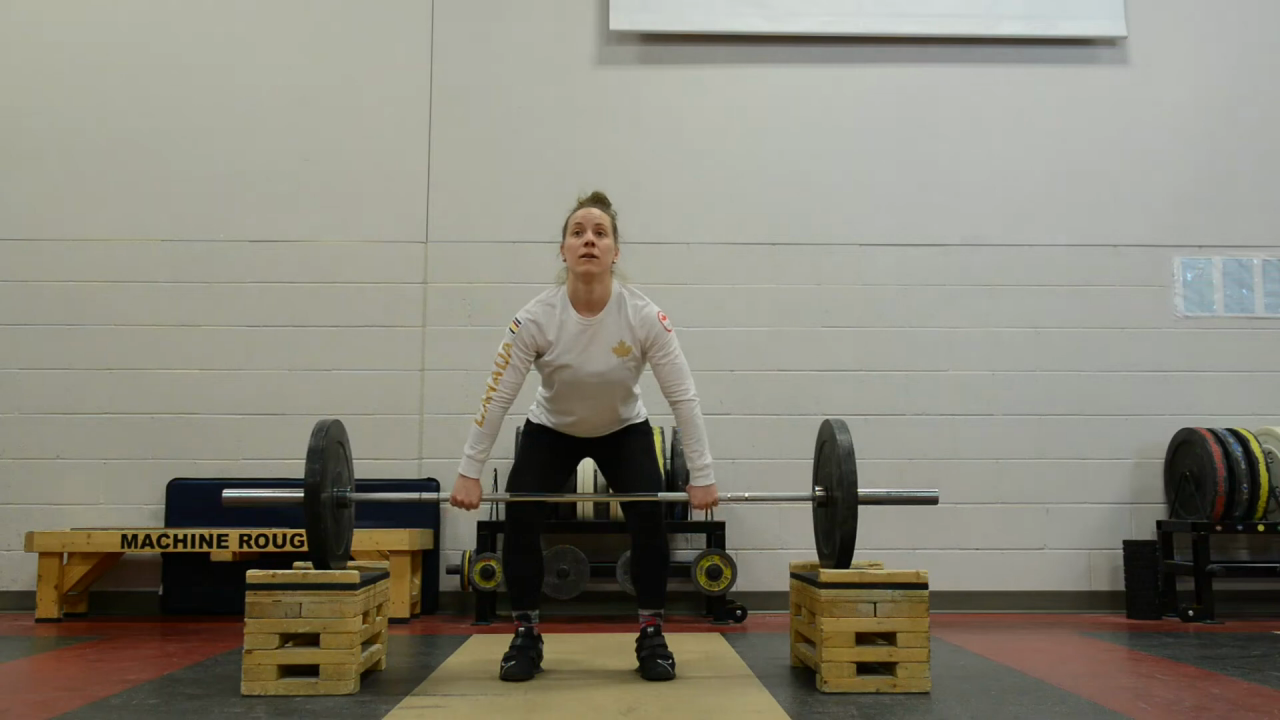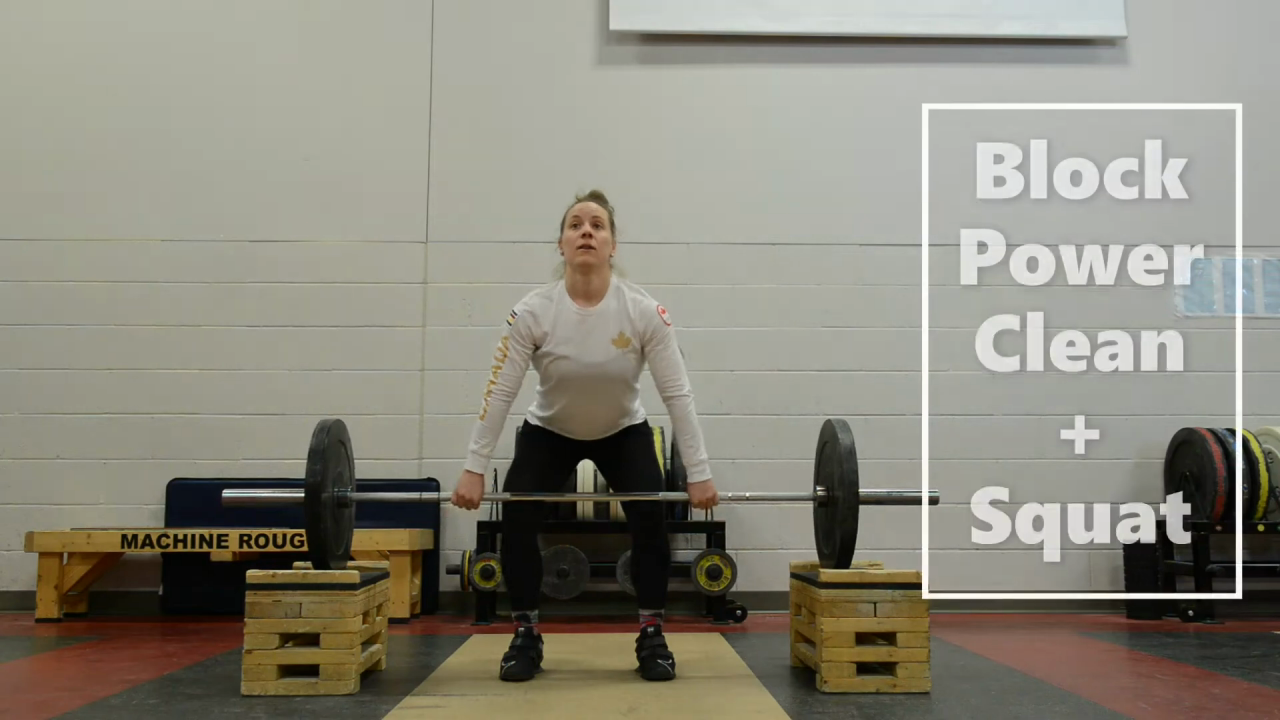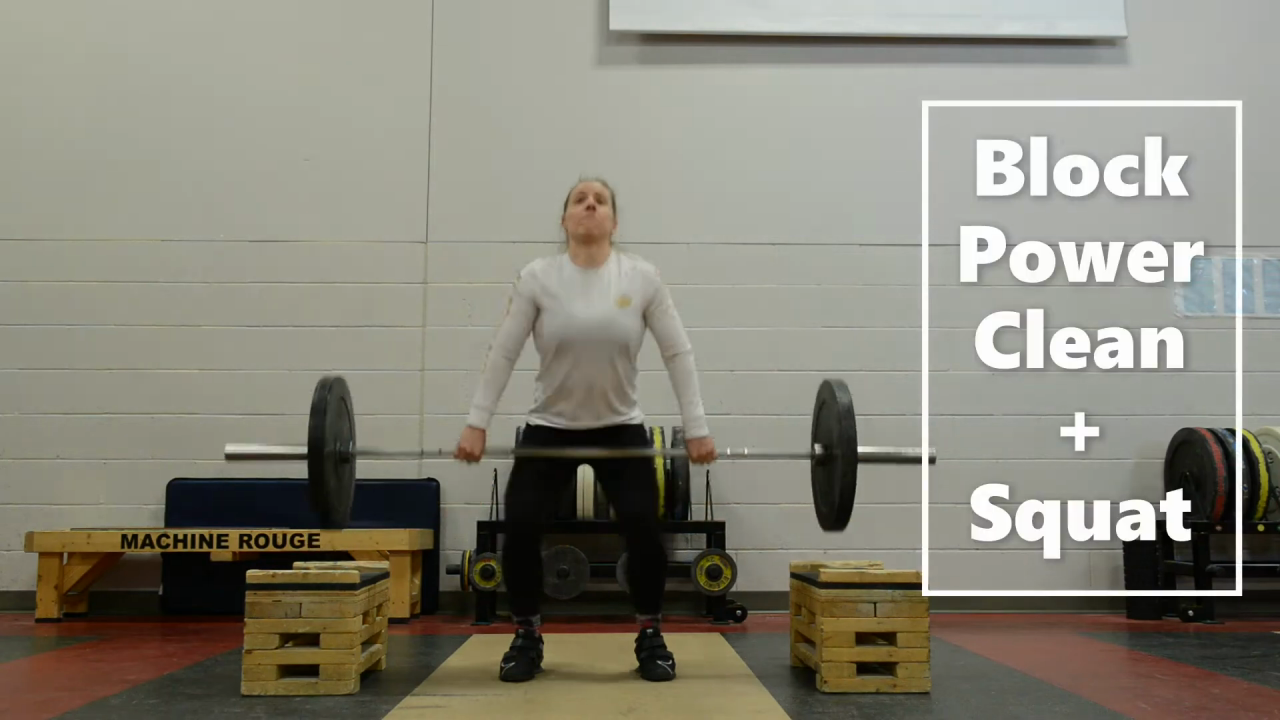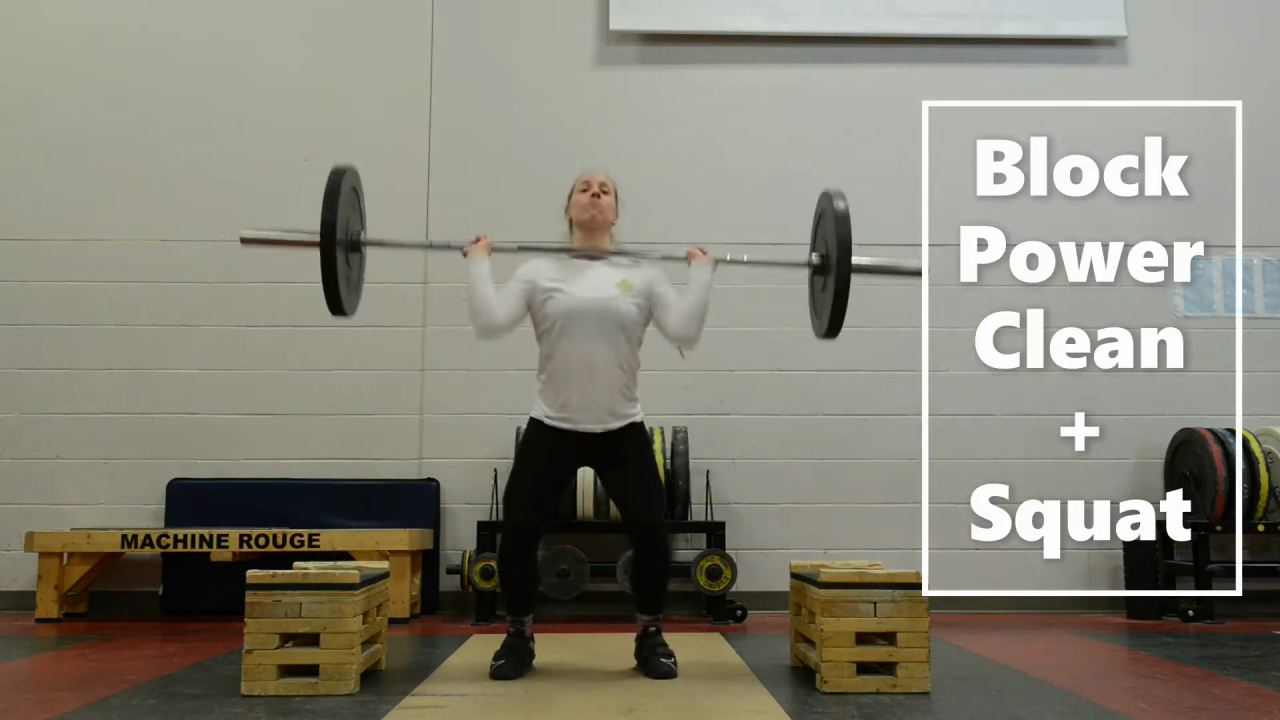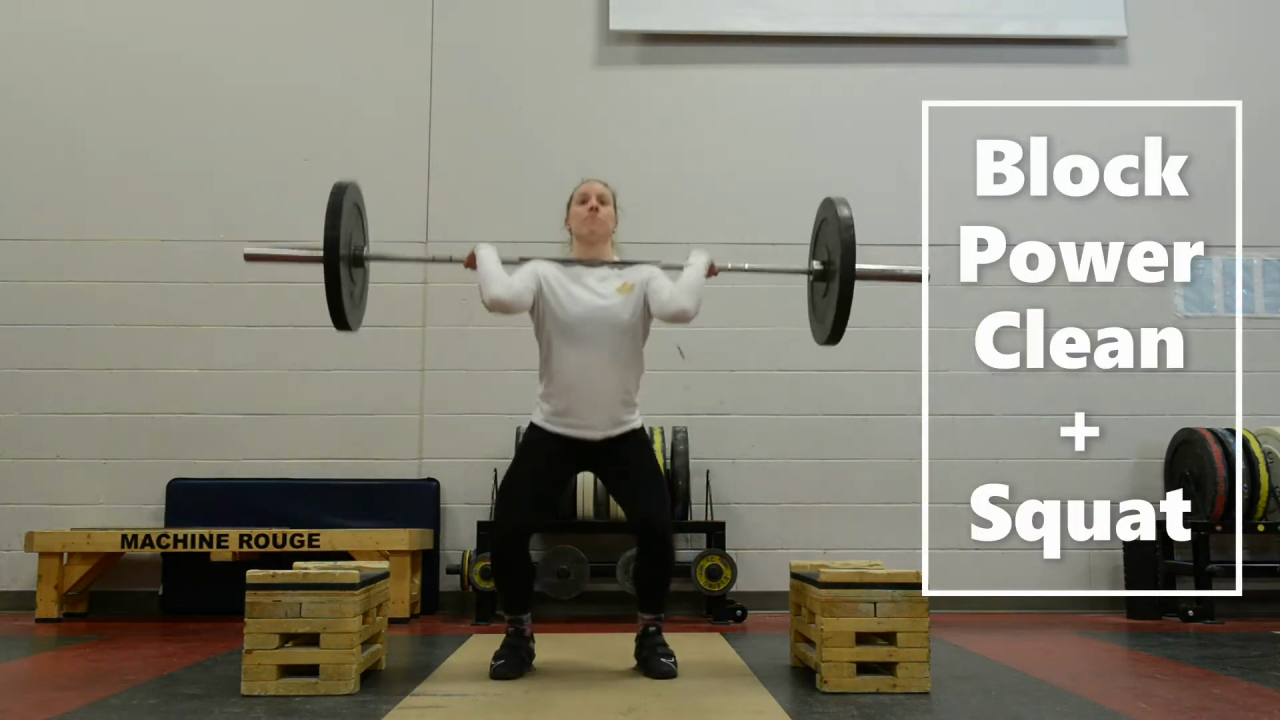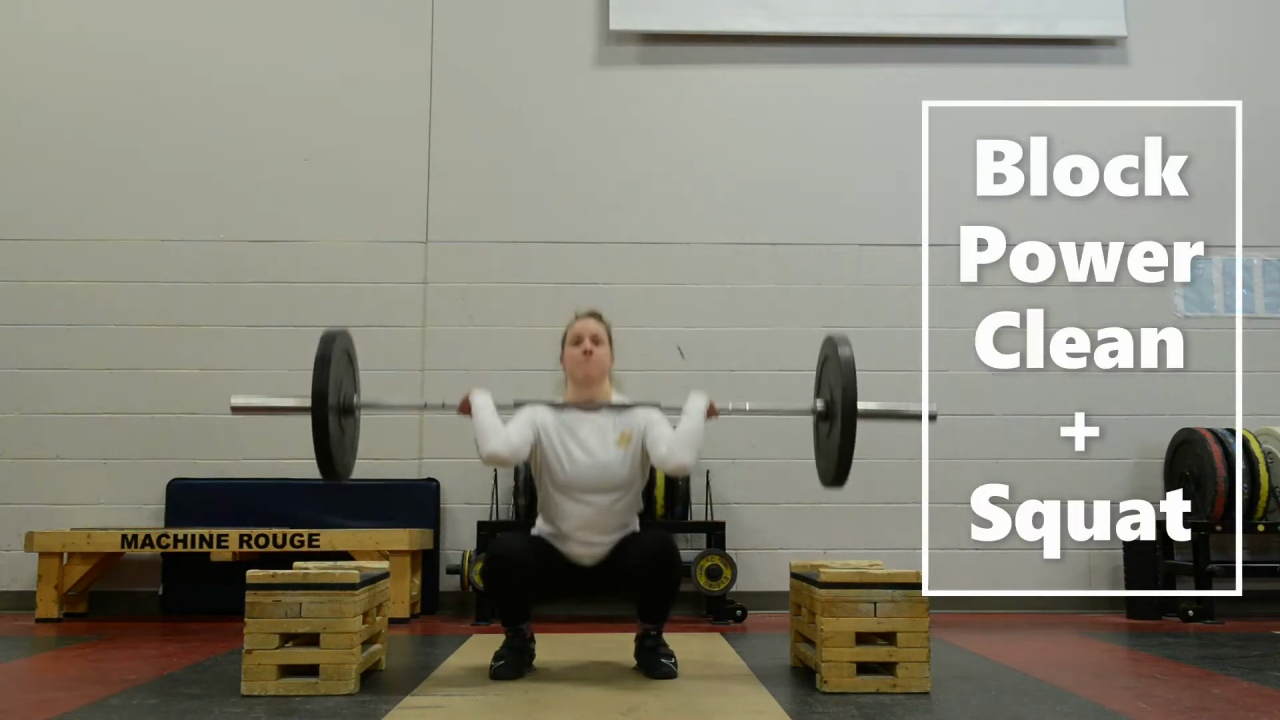
dt=0.5s
person 1, frame 1
left shoulder: (645, 317)
right shoulder: (535, 318)
left elbow: (683, 397)
right elbow: (497, 396)
left wrist: (702, 476)
right wrist: (469, 472)
left hip: (624, 431)
right hip: (550, 432)
left knee: (648, 518)
right knee: (520, 518)
left ankle: (652, 637)
right ankle: (525, 637)
person 1, frame 2
left shoulder: (644, 311)
right shoulder: (533, 311)
left elbow: (677, 393)
right elbow: (499, 391)
left wrist: (699, 473)
right wrist: (473, 469)
left hip: (623, 433)
right hip: (548, 432)
left knee: (650, 518)
right knee: (517, 518)
left ankle: (651, 636)
right ankle: (526, 637)
person 1, frame 3
left shoulder: (642, 276)
right shoulder: (538, 276)
left elbow: (678, 352)
right elbow: (503, 351)
left wrist: (697, 425)
right wrist: (476, 422)
left hip: (619, 427)
right hip: (549, 428)
left knee: (643, 526)
right knee: (522, 527)
left ankle: (650, 638)
right ankle: (526, 639)
person 1, frame 4
left shoulder: (643, 275)
right shoulder: (539, 271)
left elbow: (685, 333)
right elbow: (489, 324)
left wrist: (701, 277)
right wrist: (478, 262)
left hip: (621, 429)
right hip: (552, 427)
left knee: (650, 530)
right knee: (517, 532)
left ankle: (650, 637)
right ankle: (519, 637)
person 1, frame 5
left shoulder: (642, 276)
right shoulder: (543, 274)
left elbow: (680, 307)
right elbow: (500, 298)
left wrist: (698, 263)
right wrist: (484, 254)
left hip: (622, 433)
right hip: (552, 431)
left knee: (655, 527)
right knee: (509, 528)
left ankle: (650, 635)
right ankle: (518, 636)
person 1, frame 6
left shoulder: (640, 418)
right shoulder: (540, 418)
left elbow: (678, 460)
right elbow: (497, 451)
left wrist: (695, 407)
right wrist: (482, 401)
left hip: (619, 549)
right hip: (554, 551)
left knee: (661, 552)
right knee: (503, 555)
left ankle: (650, 639)
right ankle: (518, 640)
